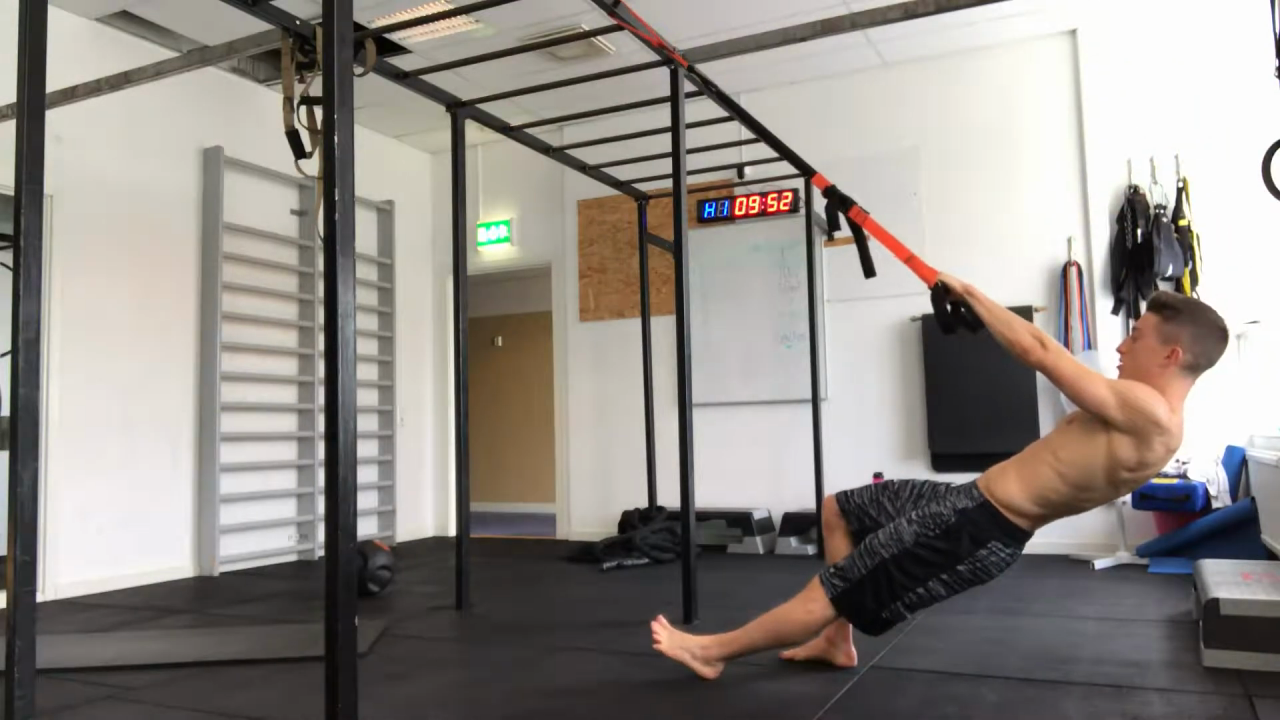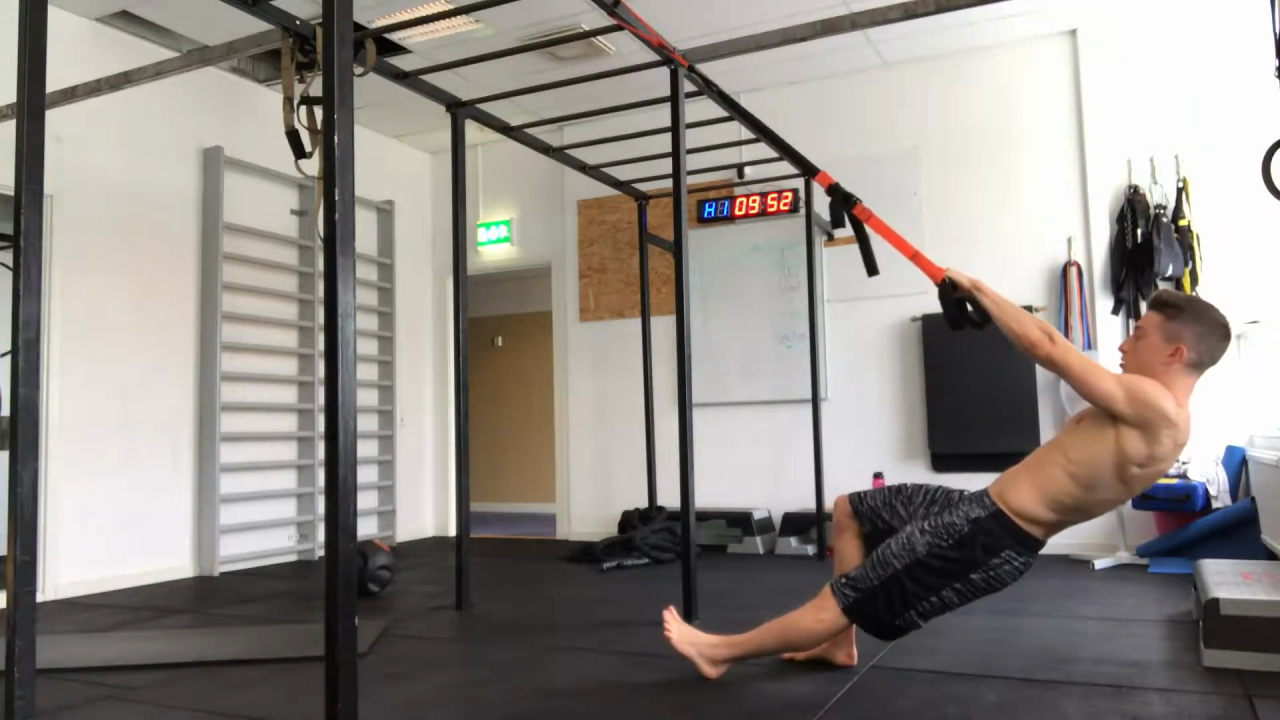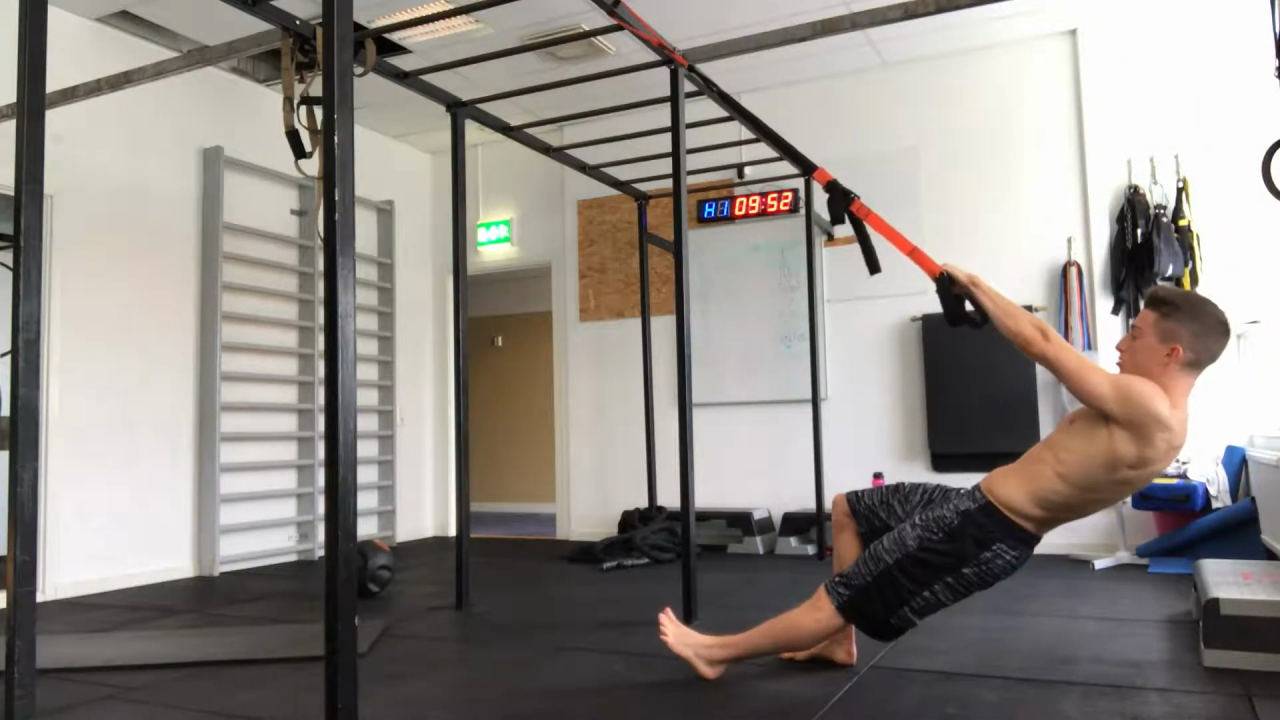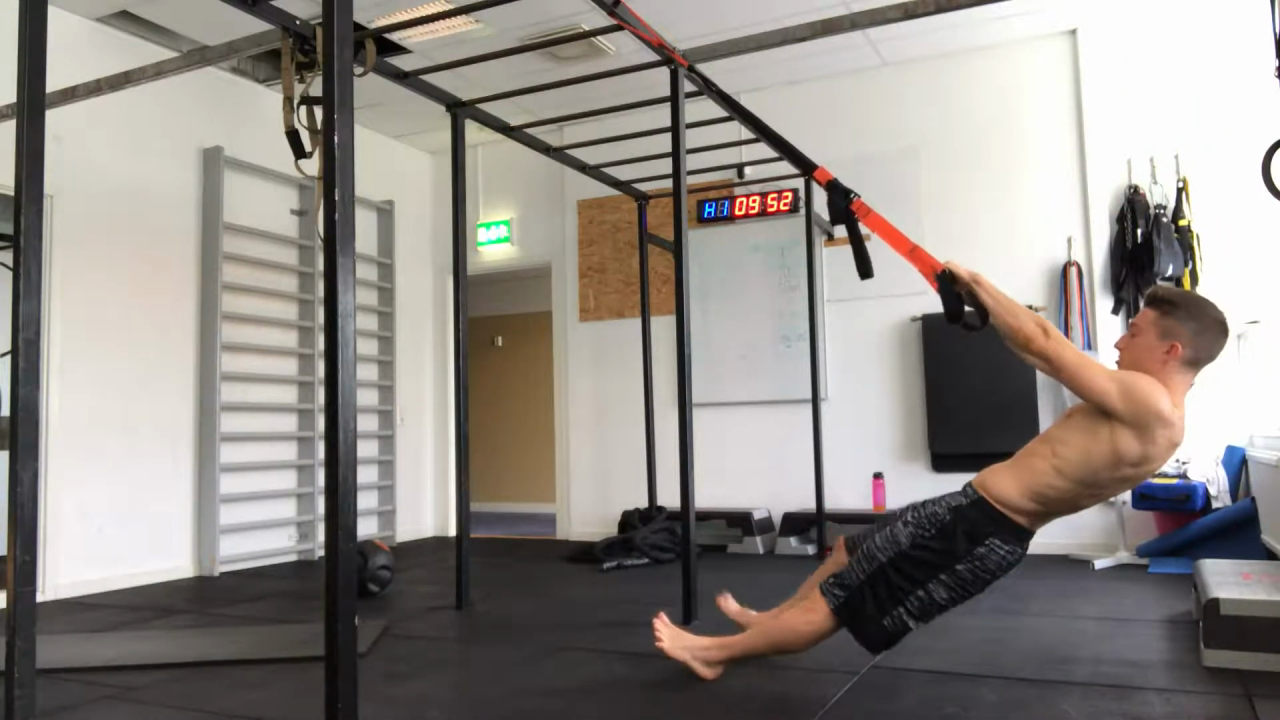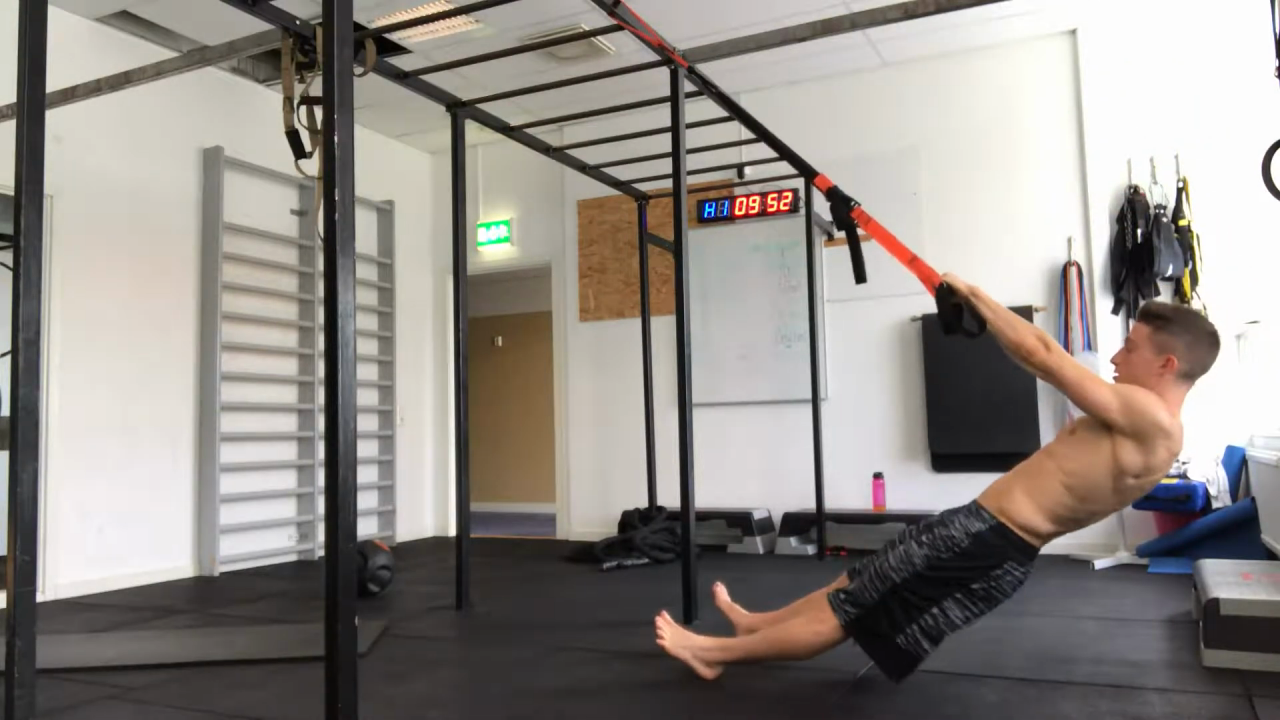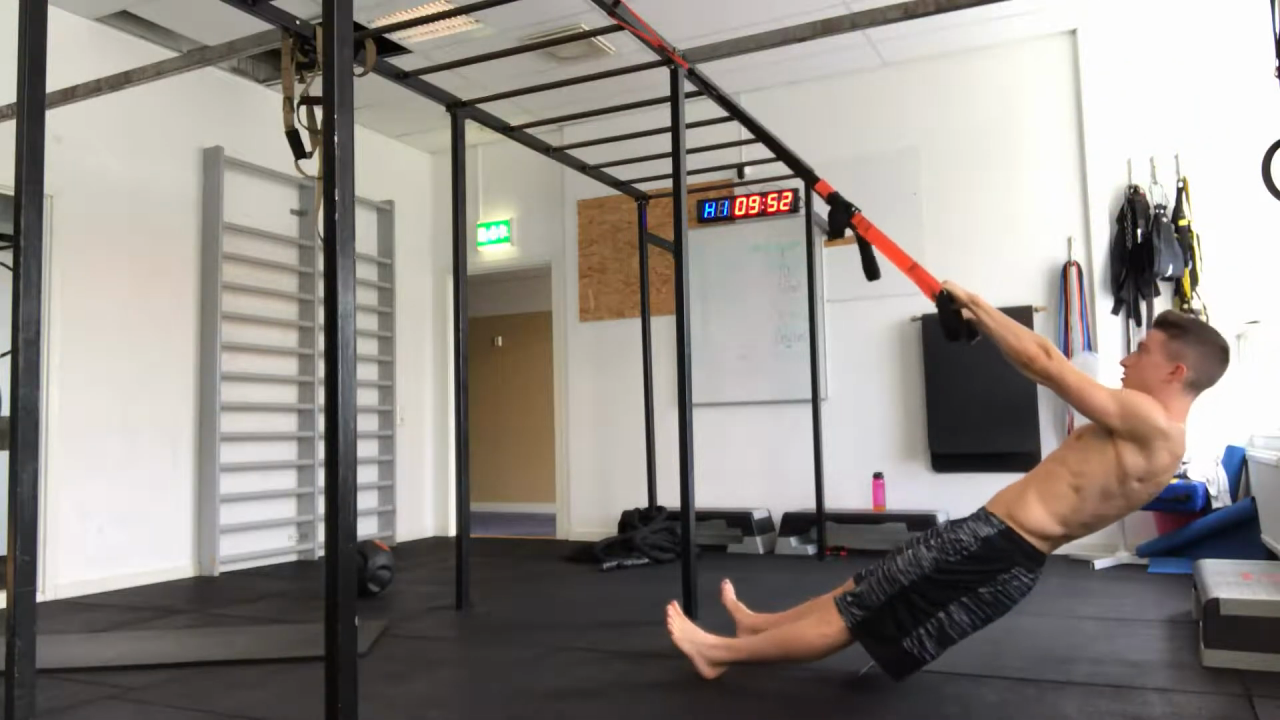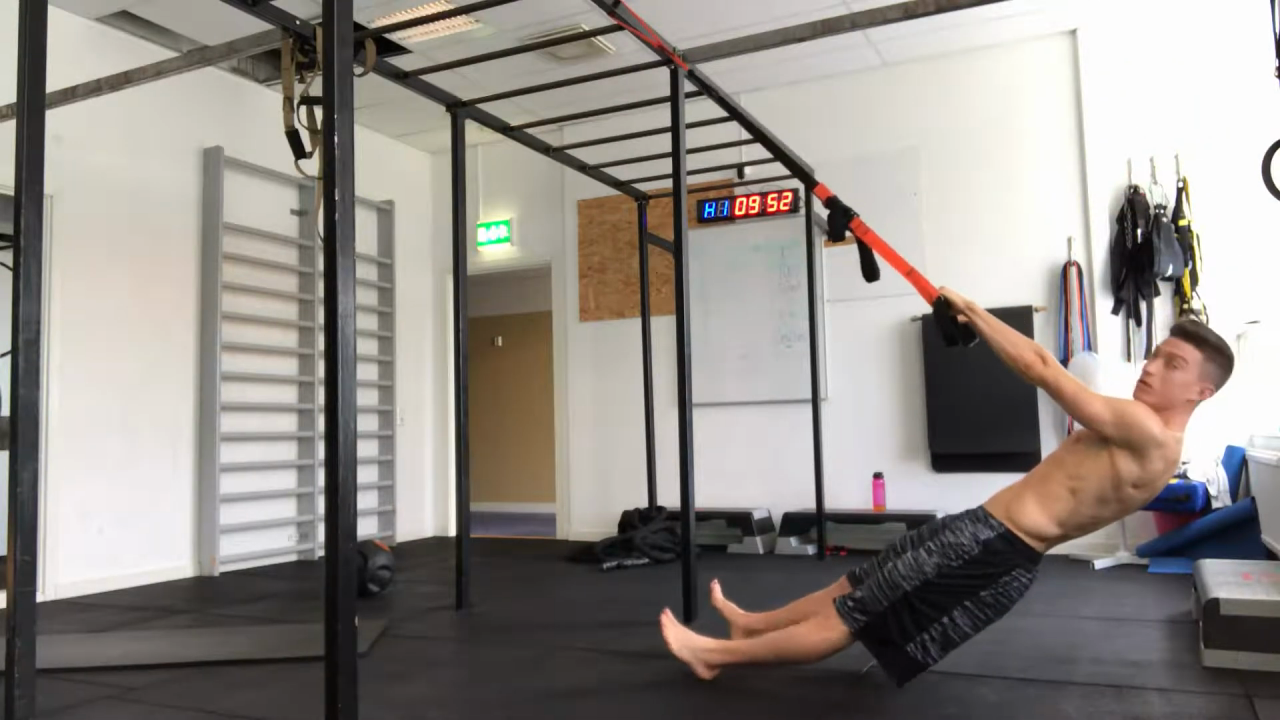
dt=0.4s
person 1, frame 1
left shoulder: (1148, 413)
right shoulder: (1143, 416)
left elbow: (1039, 352)
left wrist: (967, 291)
left hip: (976, 529)
right hip: (974, 504)
left knee: (825, 594)
right knee: (836, 509)
left ankle: (712, 651)
right ankle: (837, 641)
person 1, frame 2
left shoulder: (1155, 407)
right shoulder: (1149, 416)
left elbow: (1047, 347)
left wrist: (976, 288)
left hip: (990, 538)
right hip: (984, 510)
left knee: (837, 602)
right knee: (849, 511)
left ankle: (720, 651)
right ankle: (839, 644)
person 1, frame 3
left shoulder: (1147, 406)
right shoulder: (1155, 416)
left elbow: (1041, 343)
right elbow: (1051, 351)
left wrist: (972, 283)
right wrist: (978, 298)
left hip: (982, 530)
right hip: (983, 510)
left knee: (833, 600)
right knee: (847, 509)
left ankle: (716, 652)
right ankle: (840, 641)
person 1, frame 4
left shoulder: (1148, 403)
right shoulder: (1148, 411)
left elbow: (1043, 343)
right elbow: (1046, 358)
left wrist: (975, 281)
right wrist: (981, 302)
left hip: (979, 525)
right hip: (988, 522)
left knee: (836, 601)
right knee: (847, 554)
left ankle: (714, 652)
right ankle: (764, 621)
person 1, frame 5
left shoulder: (1150, 419)
right shoulder: (1139, 424)
left elbow: (1044, 356)
right elbow: (1044, 365)
left wrist: (973, 294)
right wrist: (979, 314)
left hip: (988, 546)
right hip: (981, 525)
left knee: (845, 613)
right knee: (857, 582)
left ankle: (714, 653)
right ankle: (753, 623)
person 1, frame 6
left shoulder: (1151, 422)
right shoulder: (1142, 431)
left elbow: (1045, 362)
right elbow: (1049, 373)
left wrist: (972, 301)
right wrist: (980, 323)
left hip: (996, 553)
right hip: (991, 536)
left knee: (850, 615)
right knee: (861, 588)
left ankle: (720, 653)
right ankle: (758, 623)
person 1, frame 7
left shoulder: (1147, 432)
right shoulder: (1140, 436)
left elbow: (1044, 370)
right elbow: (1049, 378)
left wrist: (970, 307)
right wrist: (976, 326)
left hip: (994, 554)
right hip: (988, 533)
left knee: (850, 617)
right knee: (856, 585)
left ankle: (716, 653)
right ankle: (752, 624)
